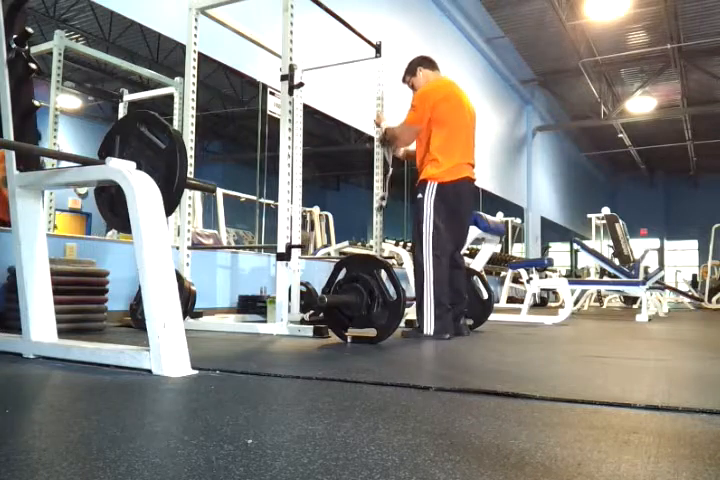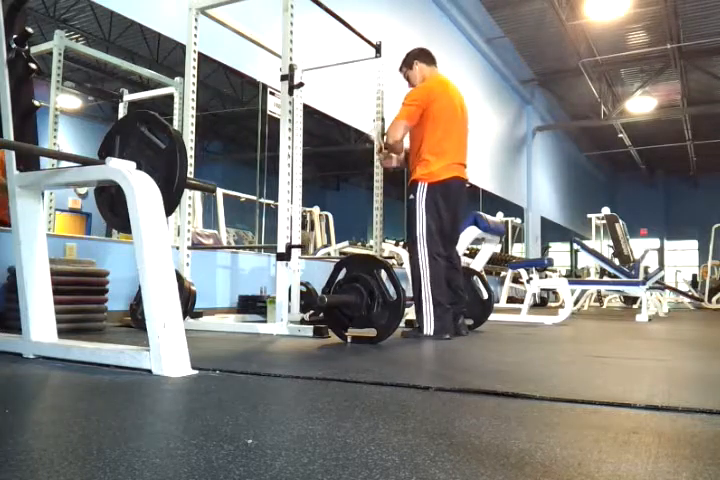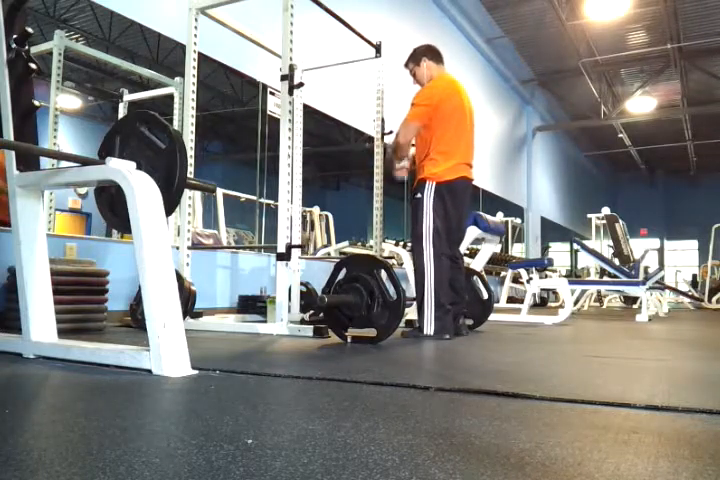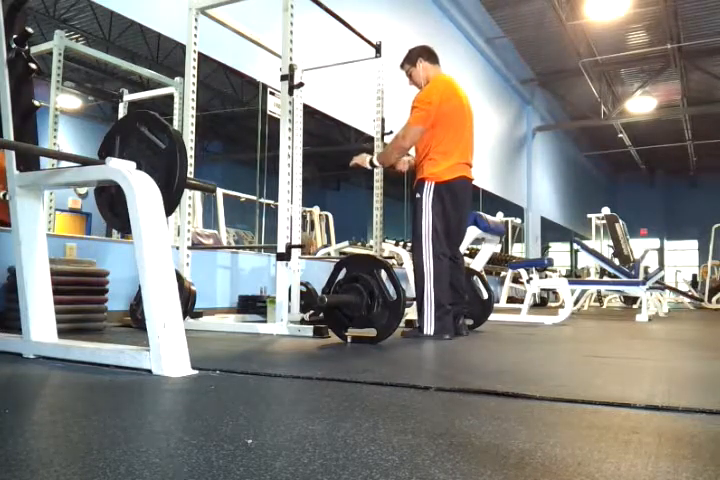
dt=1s
person 1, frame 1
left shoulder: (428, 93)
right shoulder: (461, 97)
left elbow: (403, 137)
left wrist: (384, 129)
right wrist: (408, 153)
left hip: (440, 181)
right hip: (462, 180)
left knee: (430, 251)
right knee: (450, 251)
left ankle: (434, 324)
right ankle: (456, 320)
person 1, frame 2
left shoulder: (424, 92)
right shoulder: (454, 94)
left elbow: (394, 137)
left wrist: (389, 153)
right wrist: (403, 156)
left hip: (432, 182)
right hip: (454, 179)
left knee: (426, 251)
right knee: (446, 250)
left ankle: (434, 324)
right ankle: (455, 319)
person 1, frame 3
left shoulder: (433, 91)
right shoulder: (459, 92)
left elbow: (403, 138)
left wrist: (399, 161)
right wrist: (415, 158)
left hip: (438, 181)
right hip: (459, 179)
left knee: (430, 251)
right knee: (449, 250)
left ankle: (434, 324)
right ankle: (455, 319)
person 1, frame 4
left shoulder: (432, 92)
right shoulder: (456, 91)
left elbow: (405, 140)
left wrist: (374, 161)
right wrist: (412, 161)
left hip: (438, 182)
right hip: (458, 180)
left knee: (429, 252)
right knee: (449, 251)
left ankle: (433, 324)
right ankle: (454, 319)
